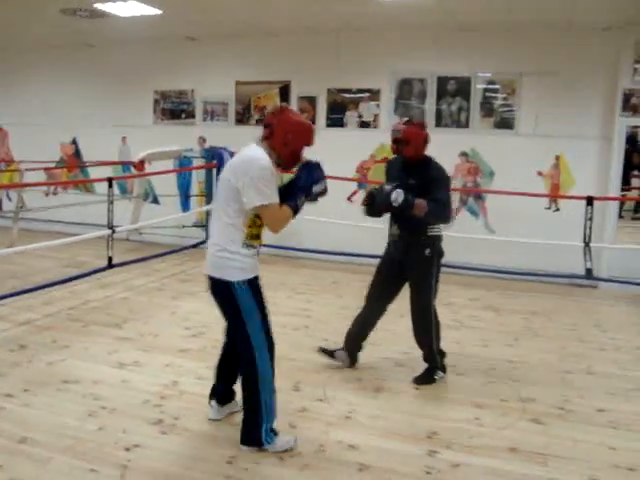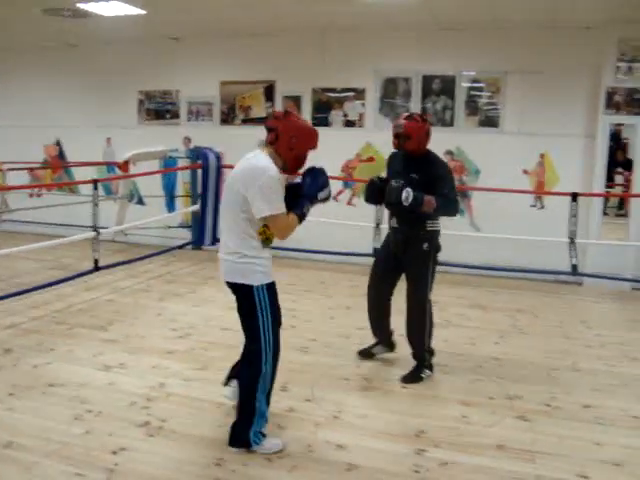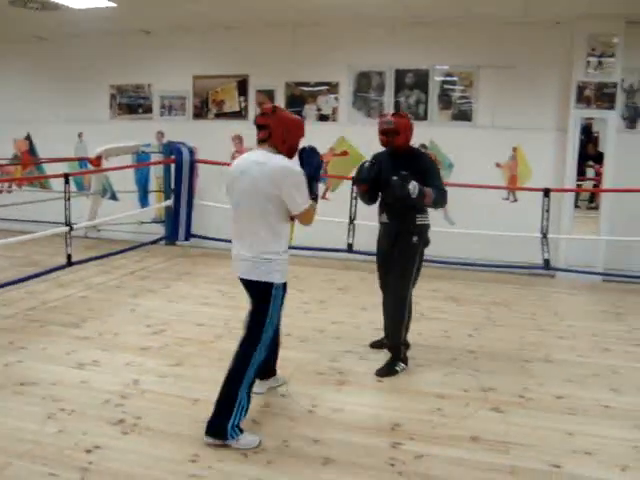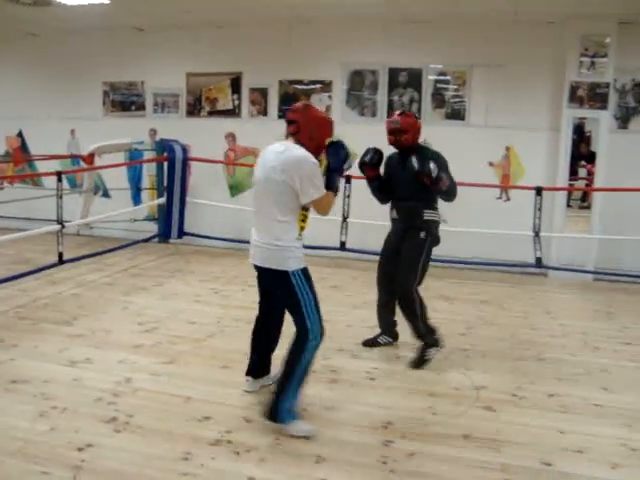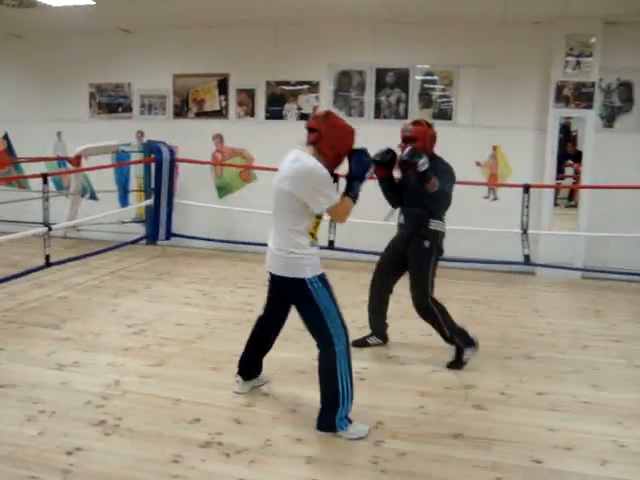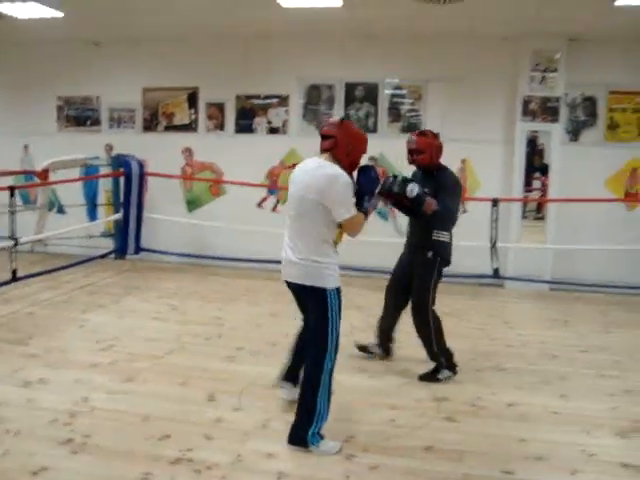
dt=0.2s
person 1, frame 1
left shoulder: (251, 158)
right shoulder: (257, 164)
right elbow: (274, 221)
left wrist: (293, 191)
right wrist: (303, 191)
left hip: (223, 263)
right hip: (234, 268)
left knee: (240, 335)
right knee: (258, 348)
left ankle: (221, 400)
right ankle: (261, 432)
person 1, frame 2
left shoulder: (252, 161)
right shoulder: (265, 172)
right elbow: (280, 227)
left wrist: (292, 195)
right wrist: (311, 196)
left hip: (236, 265)
right hip: (251, 270)
left knee: (264, 330)
right knee: (261, 347)
left ankle: (239, 379)
right ankle: (247, 433)
person 1, frame 3
left shoulder: (239, 164)
right shoulder: (286, 169)
right elbow: (307, 217)
right wrist: (312, 179)
left hip: (243, 261)
right hip: (269, 268)
left knee: (263, 323)
right knee: (257, 342)
left ankle: (264, 376)
right ankle: (223, 426)
person 1, frame 4
left shoulder: (270, 152)
right shoulder: (302, 159)
right elbow: (323, 206)
left wrist: (326, 169)
right wrist: (336, 172)
left hip: (262, 252)
right hip: (284, 258)
left knee: (269, 314)
right knee: (311, 330)
left ankle: (257, 373)
right ankle: (282, 408)
person 1, frame 5
left shoulder: (293, 159)
right shoulder: (311, 170)
right elbow: (339, 215)
left wrist: (337, 177)
right wrist: (356, 179)
left hip: (279, 260)
right hip: (300, 266)
left knee: (272, 319)
right knee: (334, 337)
left ankle: (246, 375)
right ankle: (335, 419)
person 1, frame 6
left shoulder: (303, 168)
right shoulder: (336, 177)
right elbow: (353, 228)
right wrist: (366, 193)
left hip: (293, 269)
right hip: (318, 274)
left knee: (313, 328)
right knee: (323, 350)
left ankle: (290, 380)
right ankle: (306, 434)
person 2, frame 1
left shoulder: (434, 173)
right shoulder: (394, 165)
left elbow: (444, 213)
left wrist: (405, 202)
right wrist: (375, 201)
left hip: (425, 246)
right hip: (397, 243)
left knee: (422, 305)
right knee: (376, 298)
left ankle: (436, 364)
right ankle: (349, 350)
person 2, frame 2
left shoulder: (436, 167)
right shoulder: (395, 159)
left elbow: (451, 206)
left wrist: (414, 198)
right wrist: (377, 192)
left hip: (422, 240)
right hip: (395, 235)
left knee: (417, 300)
right knee: (377, 291)
left ankle: (423, 362)
right ankle: (383, 341)
person 2, frame 3
left shoulder: (422, 162)
right shoulder: (379, 160)
left elbow: (440, 199)
right elbow: (370, 199)
left wrist: (415, 191)
right wrist: (363, 184)
left hip: (412, 234)
right hip: (387, 231)
left knee: (400, 291)
right knee: (387, 288)
left ankle: (398, 355)
right ankle: (393, 335)
person 2, frame 4
left shoulder: (432, 158)
right shoulder: (394, 160)
left elbow: (450, 193)
right elbow: (384, 197)
left wrist: (432, 172)
right wrist: (371, 173)
left hip: (422, 230)
right hip: (400, 227)
left knee: (405, 288)
right knee: (385, 282)
left ankle: (429, 341)
right ankle: (388, 332)
person 2, frame 5
left shoulder: (441, 169)
right shoulder: (412, 164)
left elbow: (441, 203)
right elbow: (397, 200)
left wrist: (422, 171)
right wrist: (383, 174)
left hip: (428, 239)
right hip: (406, 234)
left knee: (423, 298)
right knee: (381, 283)
left ankle: (464, 343)
right ankle: (378, 333)
person 2, frame 6
left shoulder: (447, 181)
right shoulder: (418, 175)
left elbow: (447, 219)
left wrist: (416, 195)
right wrist: (392, 195)
left hip: (434, 249)
right hip: (413, 244)
left knee: (421, 307)
right knee: (394, 294)
left ankle: (445, 364)
right ankle: (382, 344)
